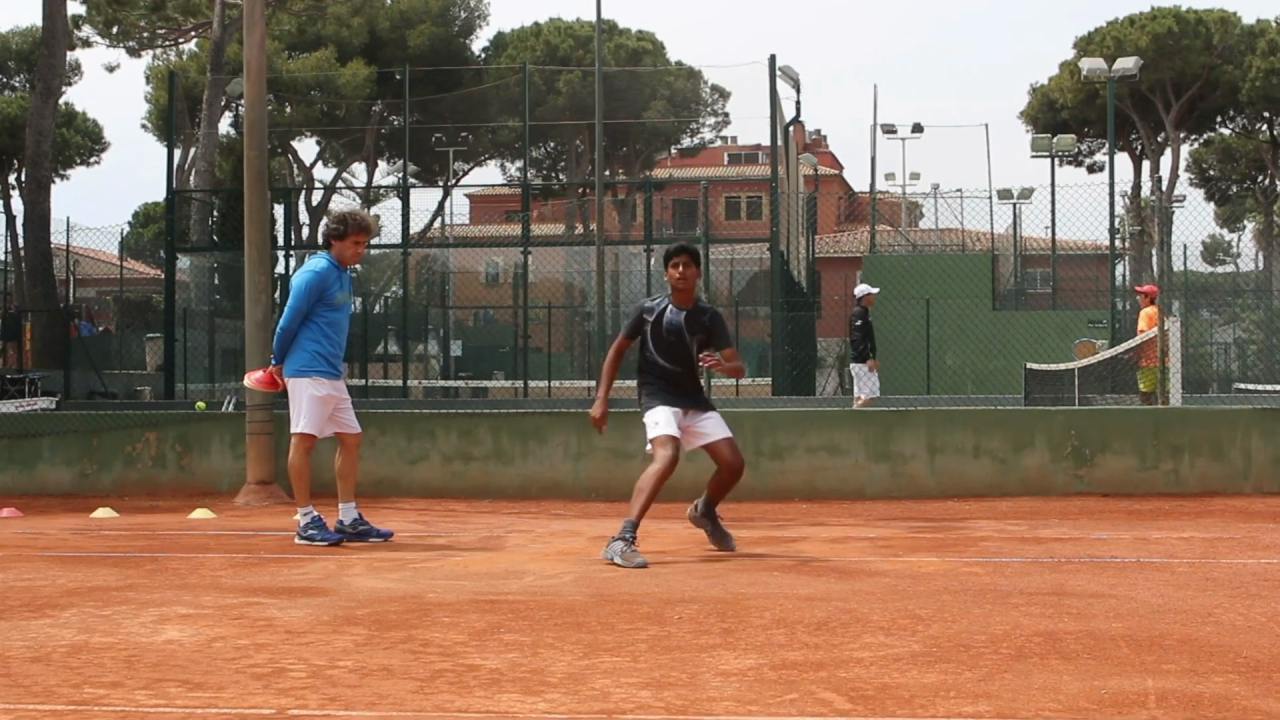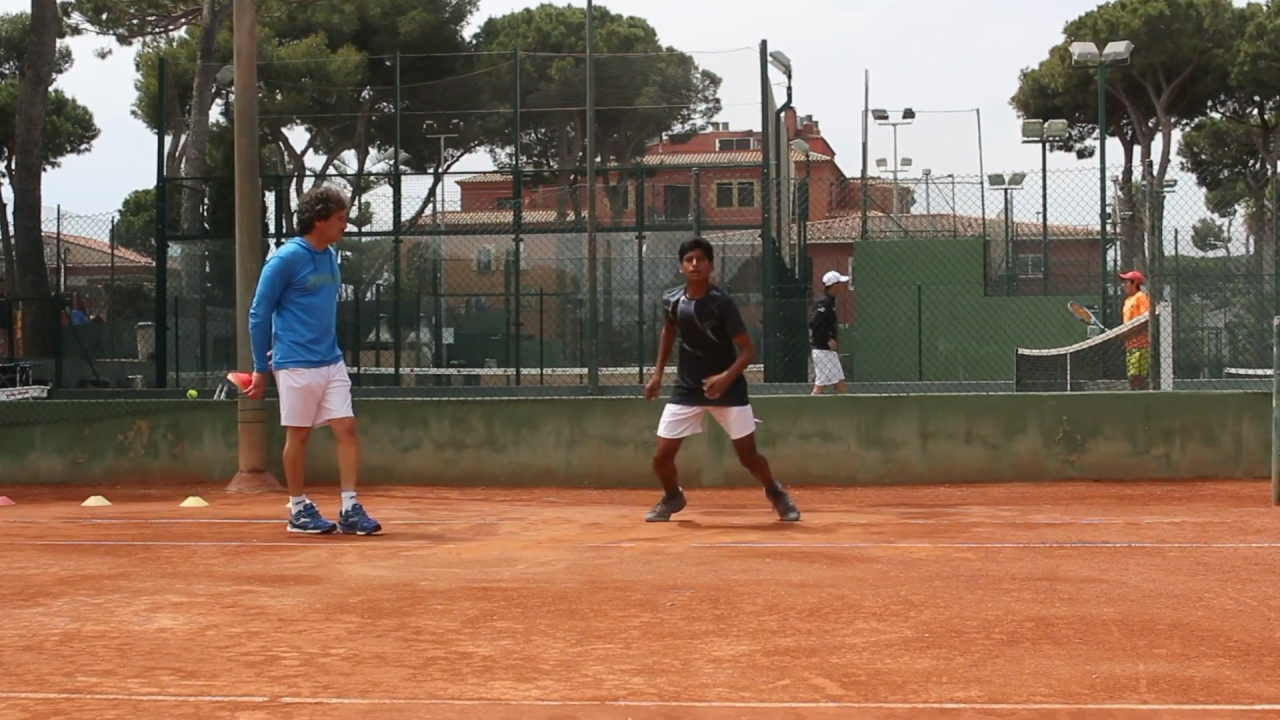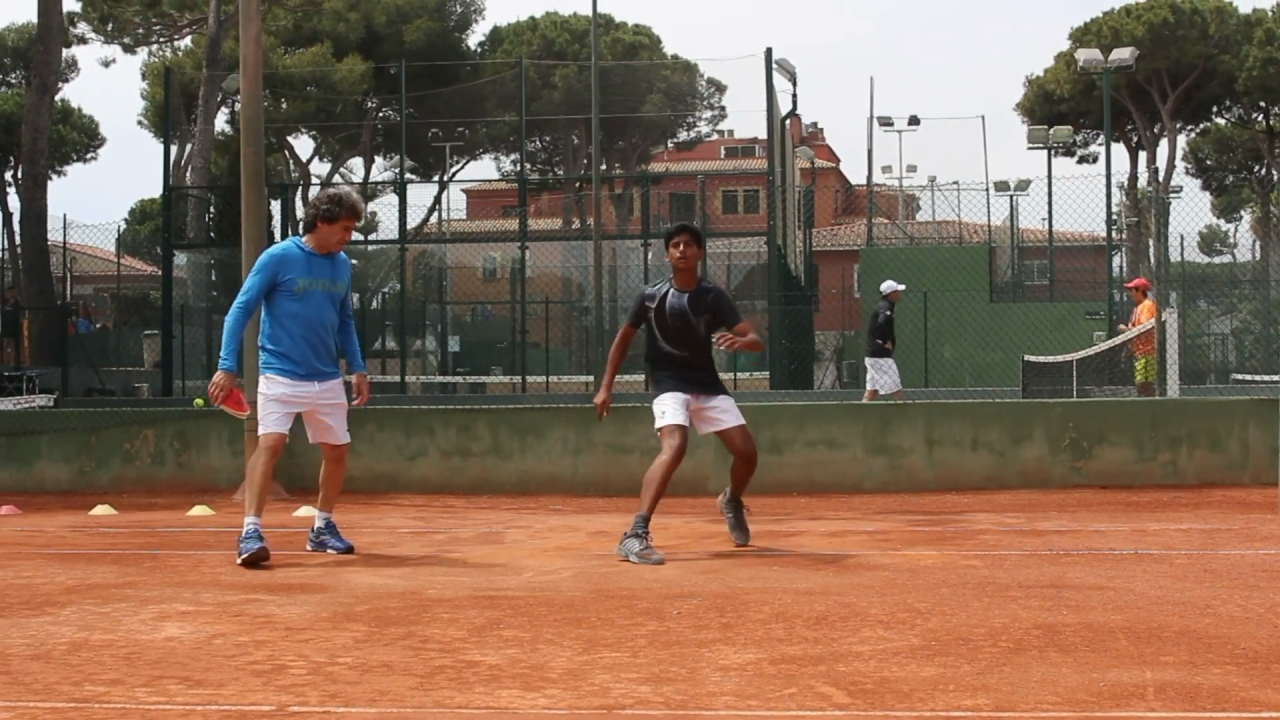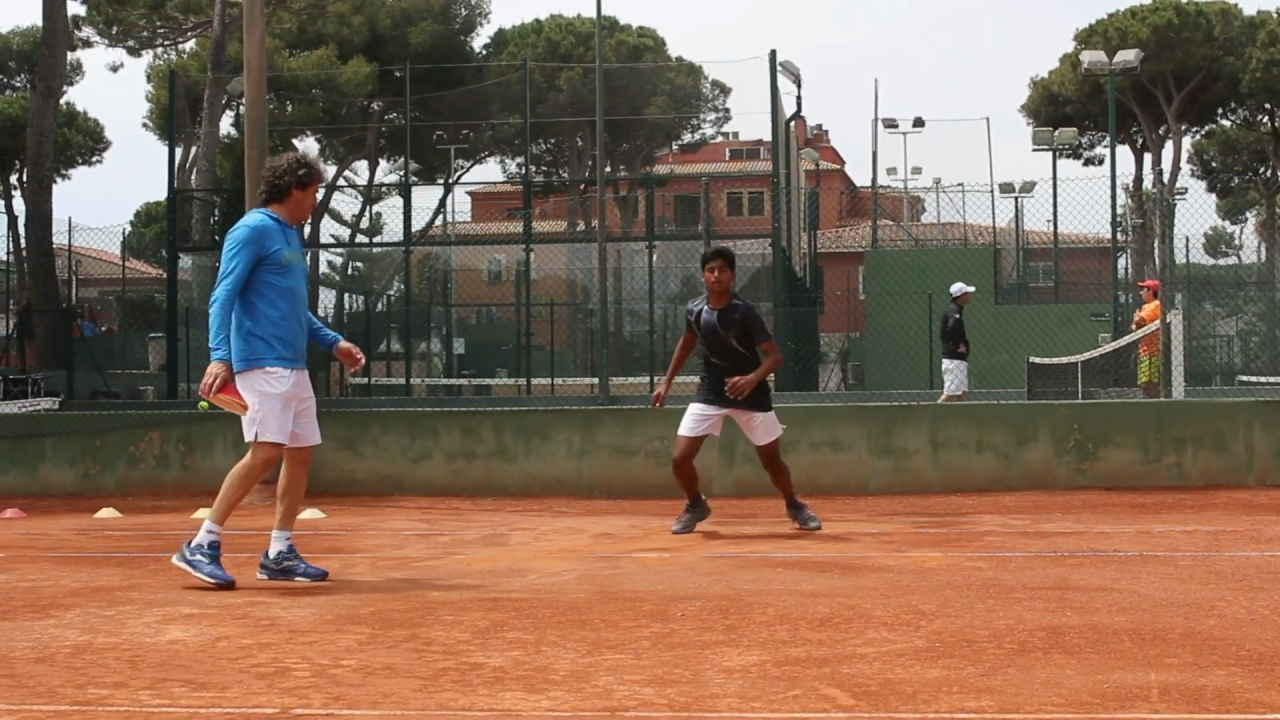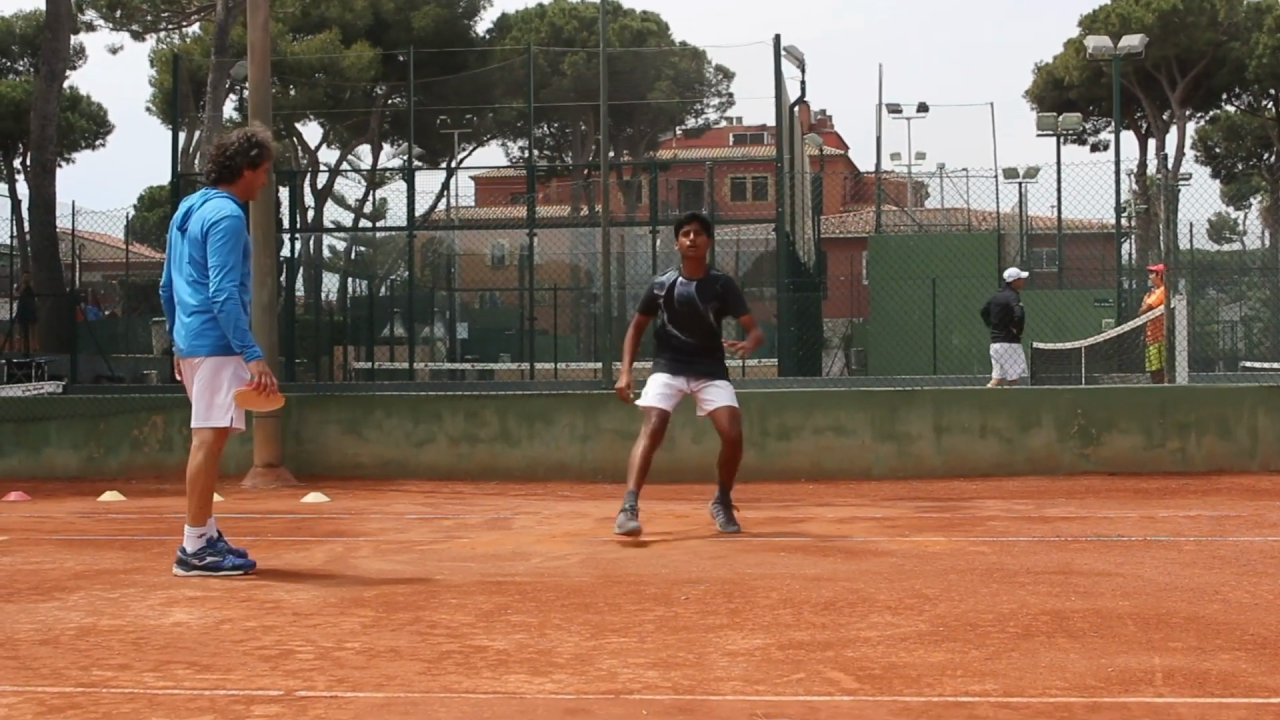
dt=1s
person 1, frame 1
left shoulder: (343, 273)
right shoulder: (316, 272)
right elbow: (288, 322)
right wrist: (278, 361)
left hip: (333, 374)
right hip: (309, 372)
left knee: (351, 439)
right knee: (304, 440)
left ankle: (349, 519)
right ankle: (307, 521)
person 1, frame 2
left shoulder: (330, 257)
right shoulder: (285, 259)
right elbow: (259, 314)
right wrist: (260, 366)
left hip: (332, 362)
right hip: (295, 364)
left knee: (346, 428)
right knee: (299, 434)
left ankle: (352, 508)
right ankle: (299, 509)
person 1, frame 3
left shoulder: (343, 266)
right shoulder: (277, 258)
right elbow: (241, 310)
left wrist: (358, 368)
right wrist: (228, 365)
left hip: (327, 377)
right hip: (280, 374)
left knee: (337, 453)
right knee: (271, 444)
left ankle: (323, 529)
right ankle: (251, 532)
person 1, frame 4
left shoulder: (290, 236)
right shoulder: (253, 229)
right elbow: (223, 297)
left wrist: (332, 341)
right wrist: (220, 356)
left hip: (292, 366)
right hip: (261, 364)
left knee: (300, 455)
right knee: (264, 451)
left ankle: (280, 552)
right ankle: (201, 545)
person 1, frame 5
left shoulder: (189, 209)
right shoulder: (226, 216)
left elbow: (167, 286)
right elbow: (225, 295)
left wrist: (178, 339)
right wrist: (253, 355)
left hip: (192, 340)
right hip: (217, 343)
left knee: (208, 439)
right knee: (210, 438)
left ankle: (206, 535)
right ankle: (193, 547)
person 2, frame 1
left shoulder: (710, 318)
right shoulder: (648, 310)
left elbow: (738, 367)
right elbow: (616, 352)
left wrist: (725, 367)
right wrist: (601, 399)
left hip: (692, 397)
right hip: (656, 396)
left knee: (734, 463)
right knee: (667, 457)
left ankle: (705, 511)
right ankle: (624, 538)
person 2, frame 2
left shoulder: (723, 304)
right shoulder: (671, 301)
left elbow: (748, 351)
left wrist: (727, 377)
right wrist: (657, 372)
left hip: (729, 387)
right hip: (687, 389)
left knee: (747, 455)
right knee: (661, 457)
left ankle: (775, 494)
right ankle: (673, 497)
person 2, frame 3
left shoulder: (714, 296)
right shoulder: (651, 295)
left elbow: (754, 338)
right elbow: (623, 339)
left wrist: (741, 341)
right wrist: (605, 387)
left hip: (707, 385)
right hip: (668, 383)
left knee: (747, 452)
right knee: (674, 447)
left ankle: (733, 501)
right ankle: (636, 534)
person 2, frame 4
left shoulder: (745, 311)
right shoulder: (694, 310)
left elbow: (776, 356)
right elbow: (686, 343)
left wrist: (753, 378)
right wrist: (665, 382)
left hip: (750, 394)
right hip: (711, 394)
left knee: (772, 462)
right knee: (680, 459)
left ankle: (794, 506)
right ankle: (696, 506)
person 2, frame 5
left shoulder: (722, 284)
right shoulder: (660, 284)
left elbow: (752, 327)
right elbow: (636, 326)
left wrist: (748, 344)
right wrist: (624, 371)
left hip: (710, 369)
right hip: (669, 367)
left knee: (733, 434)
right knee: (652, 428)
left ankle: (723, 502)
right ankle: (629, 508)
